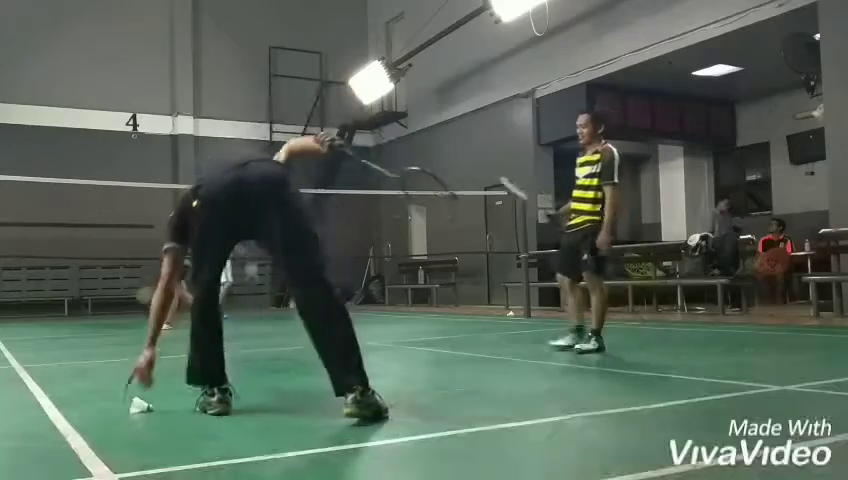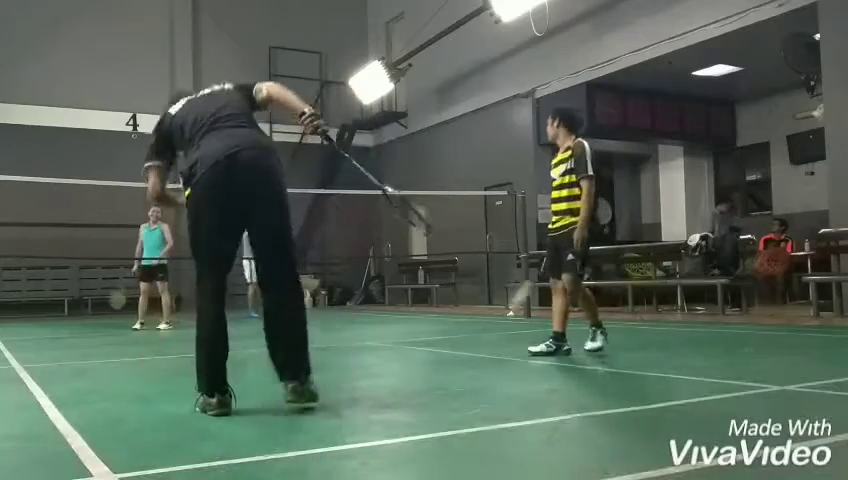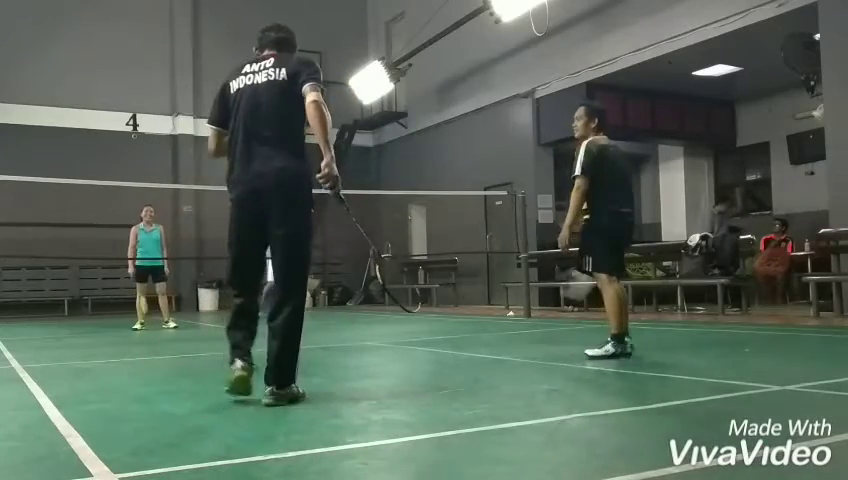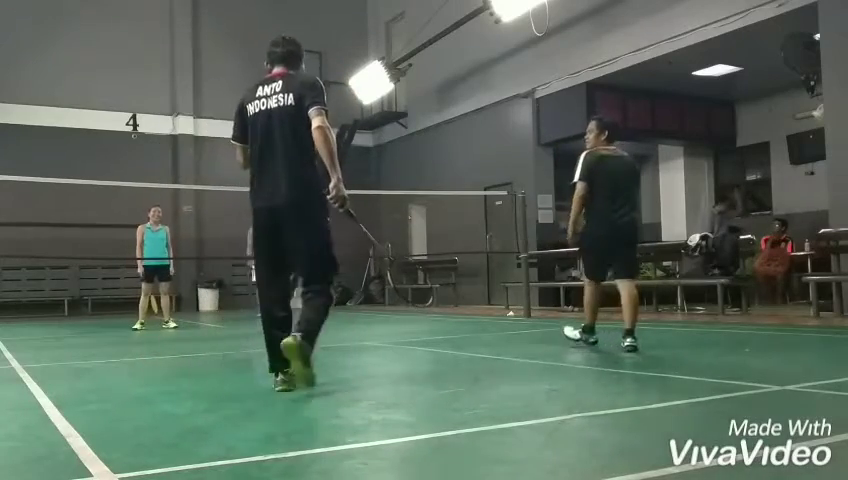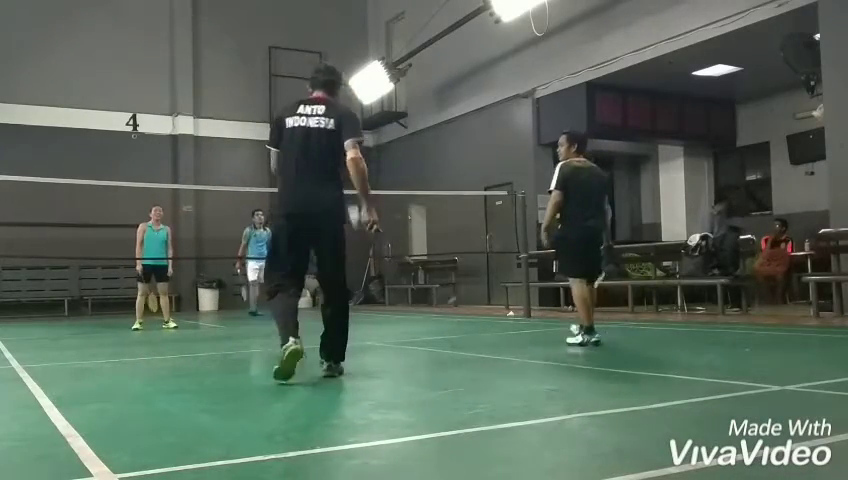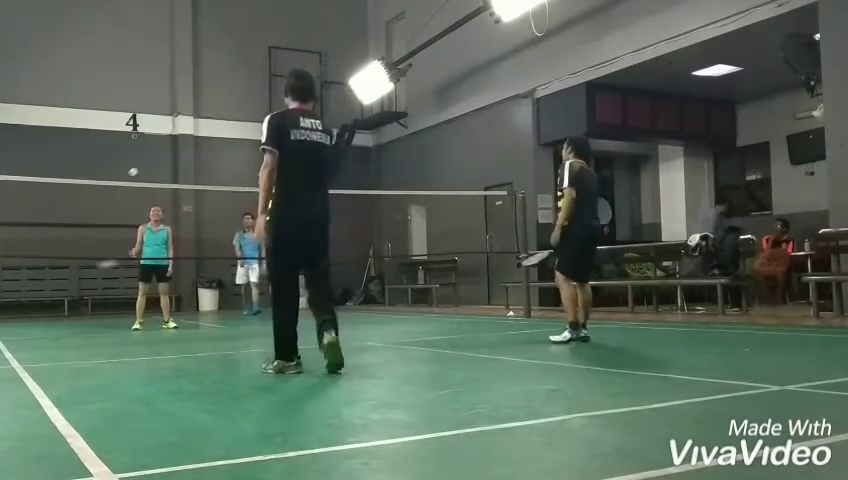
dt=0.7s
person 1, frame 1
left shoulder: (189, 202)
right shoulder: (265, 167)
left elbow: (165, 284)
right elbow: (288, 148)
left wrist: (150, 346)
right wrist: (320, 145)
left hip: (213, 198)
right hip: (268, 185)
left knee: (204, 295)
right knee: (313, 285)
left ankle: (214, 390)
right ankle: (356, 389)
person 1, frame 2
left shoulder: (169, 117)
right shoulder: (233, 90)
left elbow: (155, 191)
right elbow: (270, 89)
left wrist: (183, 202)
right wrist: (304, 111)
left hip: (206, 170)
right hip: (256, 158)
left knee: (210, 287)
right knee: (280, 277)
left ankle: (214, 392)
right ankle: (297, 378)
person 1, frame 3
left shoulder: (233, 80)
right shoulder: (300, 66)
left elbow: (215, 146)
right elbow: (314, 103)
right wrist: (328, 156)
left hip: (244, 186)
right hip: (288, 182)
left knee: (243, 282)
right knee: (289, 283)
left ankle: (240, 359)
right ankle: (279, 383)
person 1, frame 4
left shoulder: (249, 98)
right shoulder: (307, 84)
left elbow: (243, 159)
right elbow: (319, 127)
right wrist: (336, 178)
left hip: (264, 202)
right hip: (303, 198)
left knee: (272, 286)
right knee: (318, 278)
left ankle: (281, 370)
right ankle: (299, 338)
person 1, frame 5
left shoulder: (286, 114)
right shoulder: (343, 115)
left elbow: (275, 166)
right elbow: (354, 159)
right wrist: (367, 205)
left hip: (289, 210)
right hip: (329, 210)
left knee: (282, 283)
right knee: (334, 286)
left ankle: (290, 338)
right ankle: (332, 358)
person 1, frame 6
left shoulder: (278, 120)
right shoulder: (326, 130)
left elbow: (269, 169)
left wrist: (262, 212)
left hip: (287, 216)
right hip: (318, 216)
left knee: (285, 287)
right knee: (319, 283)
left ankle: (287, 357)
right ankle: (328, 333)
person 2, frame 1
left shoulder: (608, 154)
right shoulder: (582, 157)
left elbow: (611, 195)
left wrist: (606, 230)
right wrist: (560, 212)
left hip: (593, 228)
right hip: (574, 227)
left knee: (592, 279)
right knee: (565, 278)
left ankle: (596, 336)
right ankle: (577, 331)
person 2, frame 2
left shoulder: (579, 147)
right shoulder: (558, 155)
left elbow: (588, 188)
left wrist: (582, 225)
left hip: (574, 229)
right hip: (558, 230)
left knee: (570, 281)
right knee: (557, 284)
left ankle: (597, 329)
right ankle: (558, 340)
person 2, frame 3
left shoulder: (588, 147)
right shoulder: (615, 150)
left elbow: (581, 188)
left wrist: (567, 226)
left hip: (603, 221)
right hip: (623, 219)
left knee: (605, 278)
right knee: (612, 278)
left ankle: (618, 341)
right ankle: (623, 335)
person 2, frame 4
left shoulder: (589, 157)
right shoulder: (630, 162)
left elbow: (581, 193)
left wrist: (572, 225)
right wrist: (632, 223)
left hip: (598, 228)
right hip: (626, 228)
left knee: (592, 280)
right knee: (626, 280)
left ankle: (588, 331)
right ankle: (629, 335)
person 2, frame 5
left shoulder: (564, 168)
right shoulder: (598, 172)
left elbow: (556, 200)
right elbow: (605, 207)
left wrist: (546, 228)
right wrist: (606, 234)
left hip: (572, 231)
right hip: (594, 232)
left knee: (577, 280)
right knee: (589, 281)
left ankle: (588, 332)
right ankle: (585, 327)
person 2, frame 6
left shoulder: (570, 166)
right shoulder: (591, 173)
left elbow: (570, 196)
left wrist: (558, 227)
left hip: (576, 230)
right hip: (591, 229)
left knee: (563, 277)
right knee: (582, 280)
left ankle: (573, 327)
right ankle: (581, 328)
